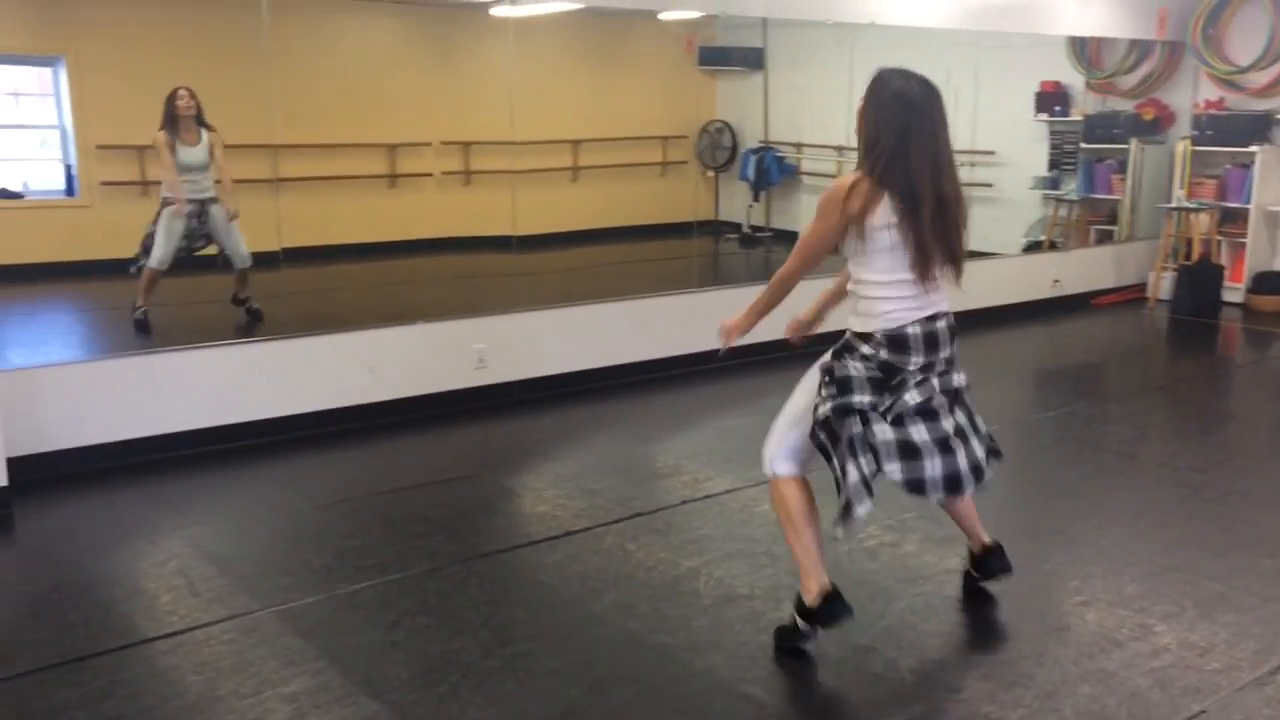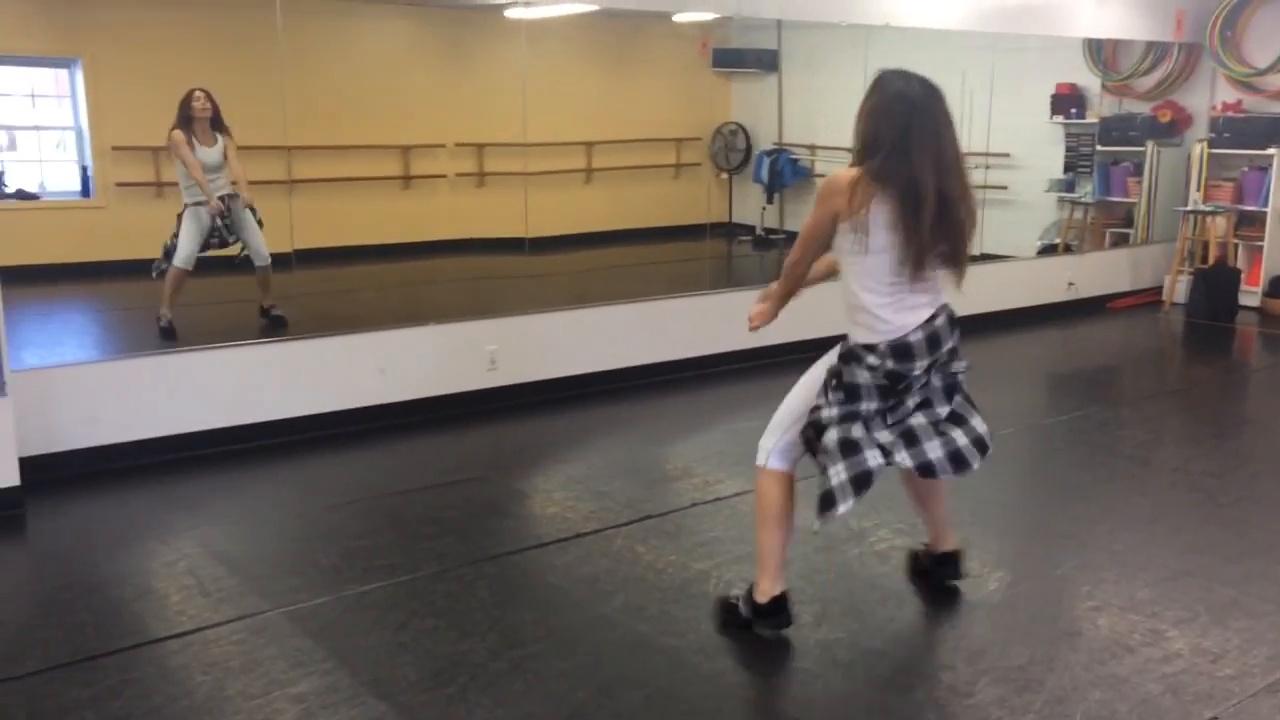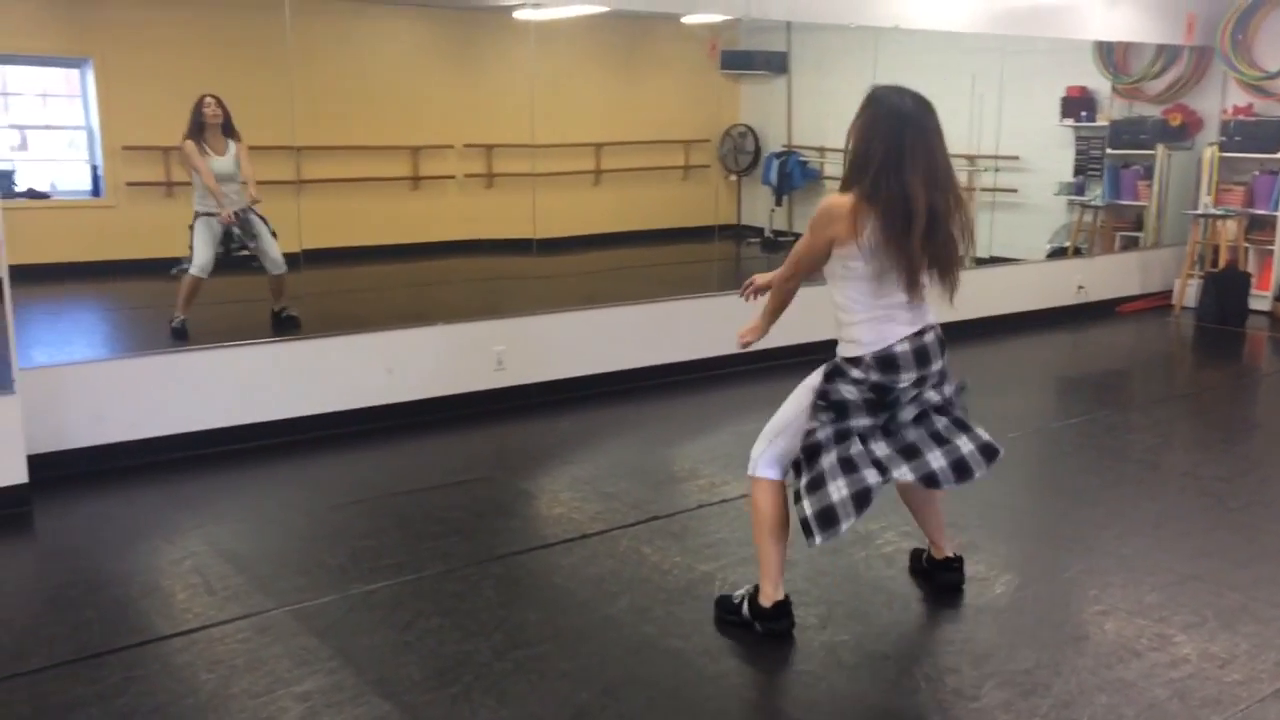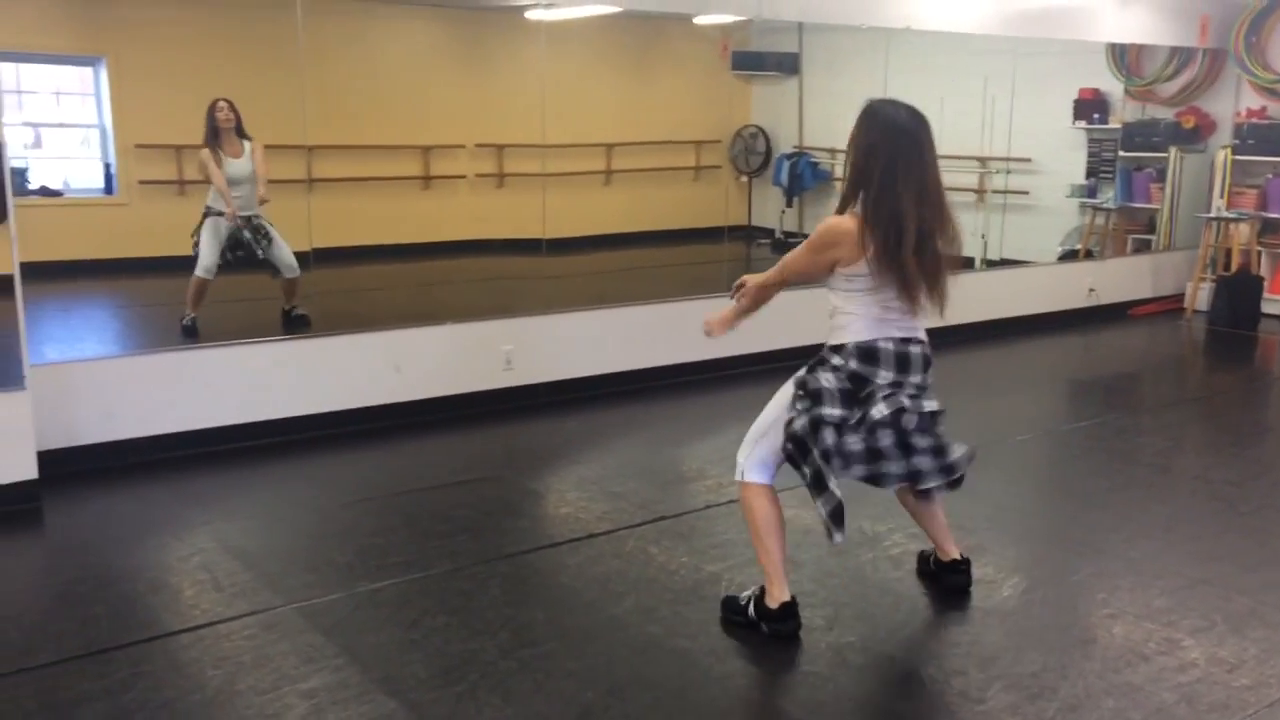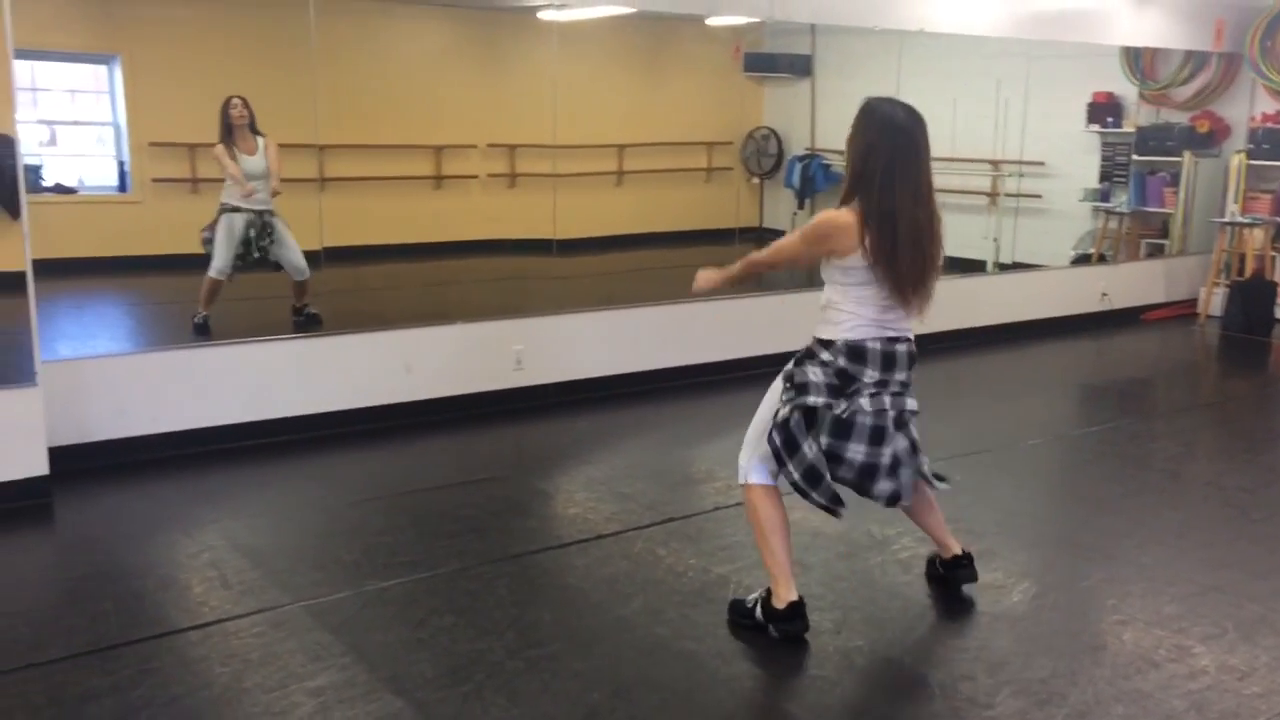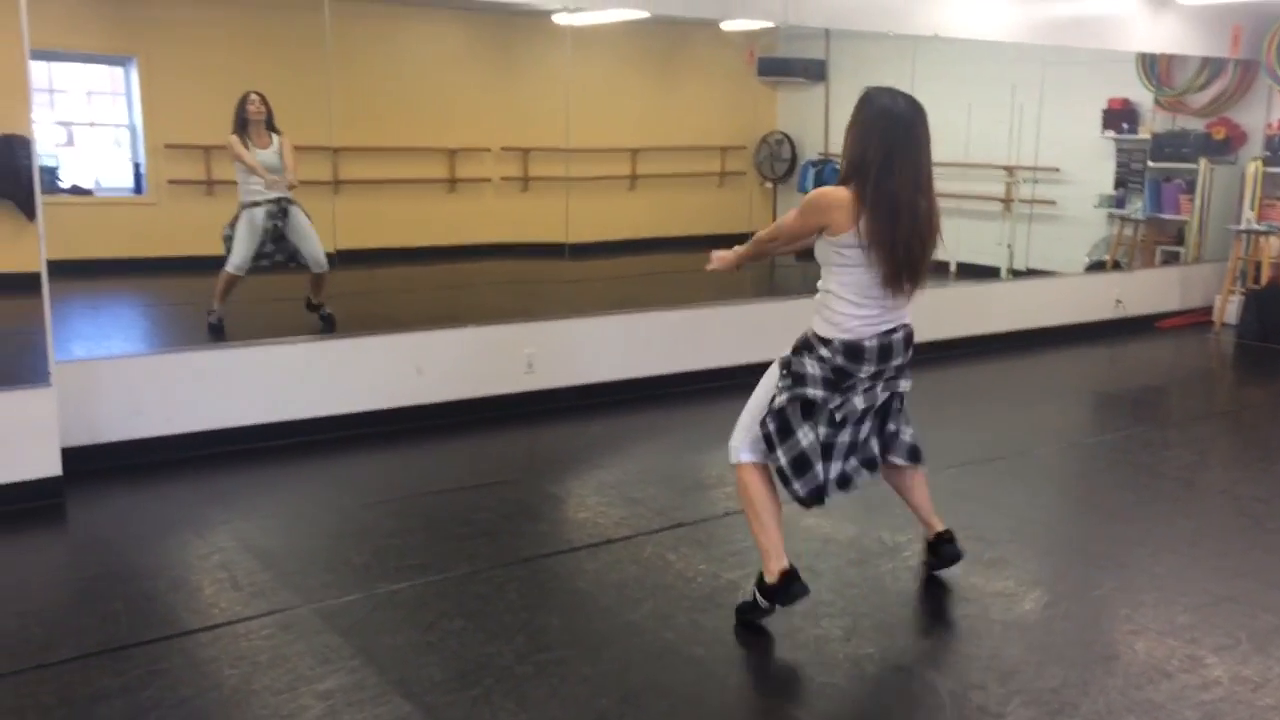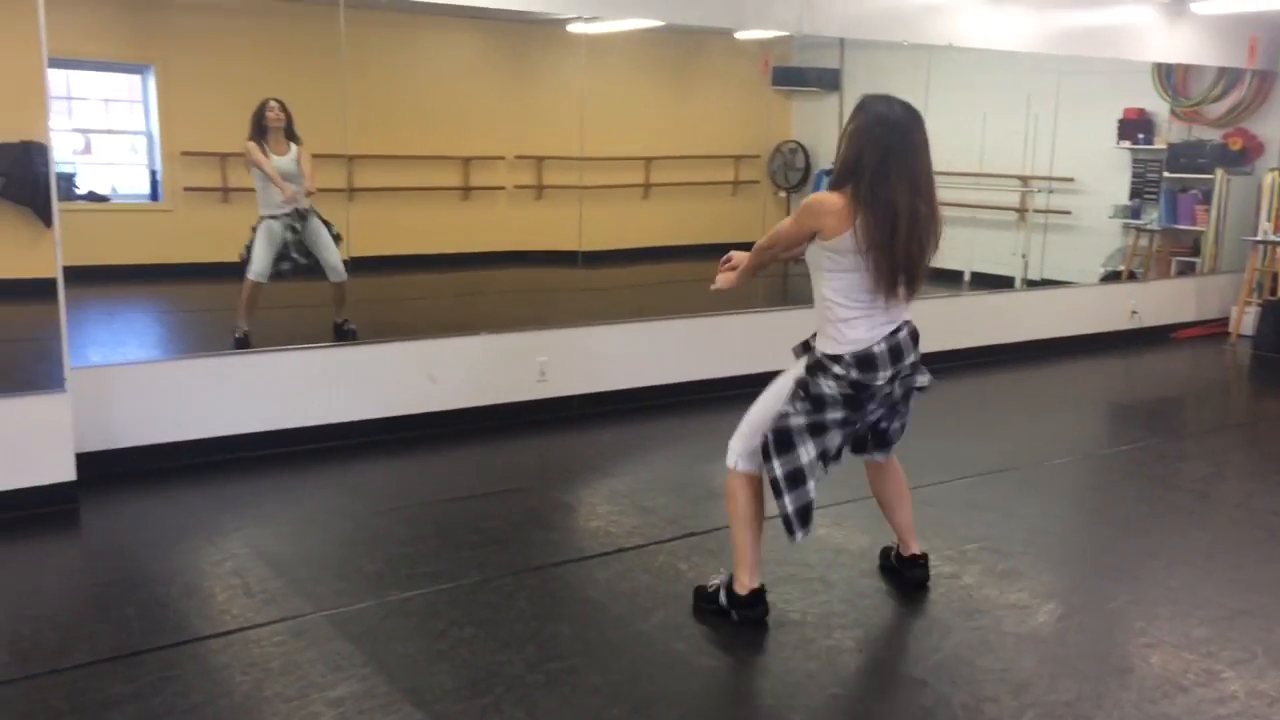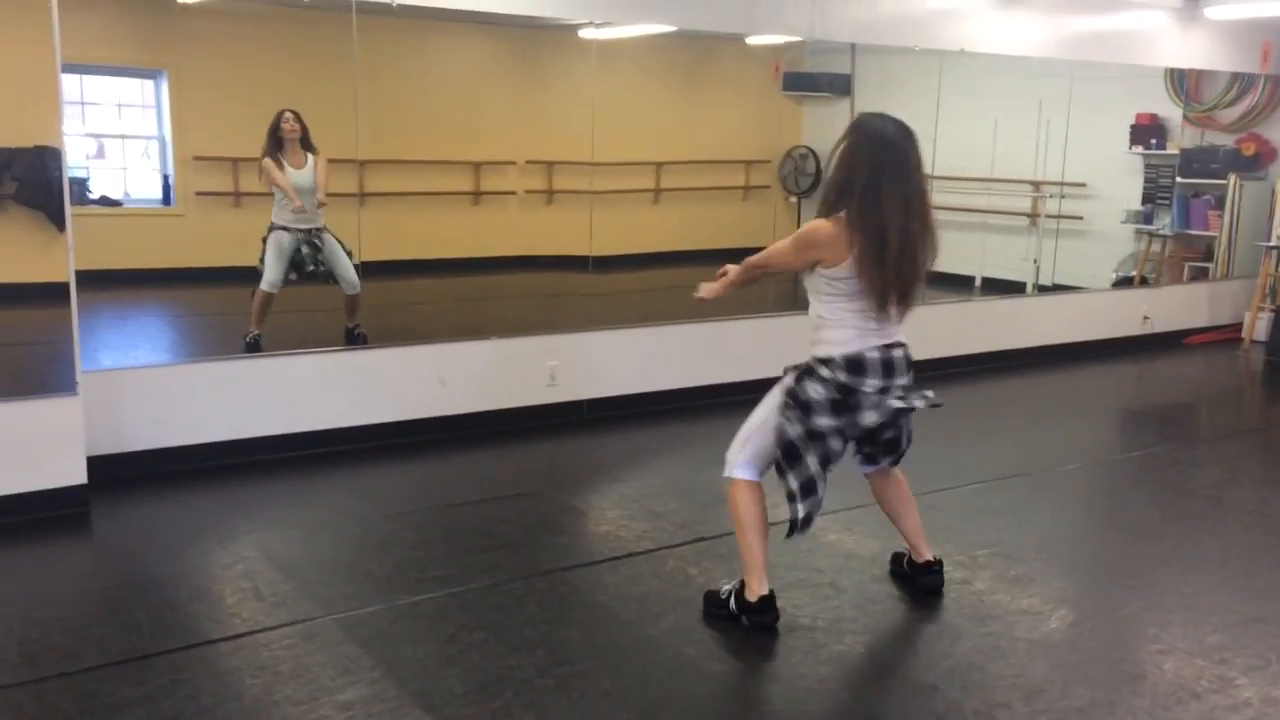
dt=0.1s
person 1, frame 1
left shoulder: (853, 193)
right shoulder: (938, 192)
left elbow: (799, 265)
left wrist: (750, 314)
right wrist: (817, 310)
left hip: (874, 353)
right hip: (934, 342)
left knee: (783, 459)
right knee: (925, 450)
left ankle: (818, 596)
right ankle: (984, 548)
person 1, frame 2
left shoulder: (846, 187)
right shoulder: (941, 191)
left elbow: (801, 258)
left wrist: (773, 302)
right wrist: (810, 275)
left hip: (873, 357)
right hip: (932, 340)
left knee: (775, 453)
right knee: (914, 442)
left ankle: (766, 597)
right ankle: (942, 553)
person 1, frame 3
left shoulder: (840, 211)
right shoulder: (935, 208)
left elbow: (791, 276)
left wrist: (764, 321)
right wrist: (779, 279)
left hip: (862, 371)
right hip: (921, 358)
left knee: (767, 463)
right knee: (904, 455)
left ankle: (768, 600)
right ankle: (942, 559)
person 1, frame 4
left shoulder: (843, 231)
right shoulder: (925, 223)
left elbow: (779, 278)
left wrist: (734, 313)
right wrist: (763, 280)
left hip: (845, 369)
right hip: (907, 364)
left knee: (755, 467)
right knee: (898, 463)
left ankle: (776, 602)
right ankle: (950, 560)
person 1, frame 5
left shoulder: (837, 224)
right shoulder: (919, 219)
left elbow: (773, 258)
left wrist: (721, 276)
right wrist: (756, 265)
left hip: (832, 364)
right hip: (894, 361)
left knee: (758, 467)
right knee: (894, 460)
left ankle: (783, 602)
right ankle: (953, 556)
person 1, frame 6
left shoulder: (831, 202)
right shoulder: (917, 209)
left elbow: (775, 237)
left wrist: (734, 258)
right wrist: (759, 249)
left hip: (830, 357)
right hip: (891, 350)
left knee: (747, 448)
right knee: (884, 444)
left ankle: (777, 575)
right ankle: (939, 537)
person 1, frame 7
left shoulder: (829, 207)
right shoulder: (916, 214)
left elbow: (775, 244)
left wrist: (740, 270)
right wrist: (752, 258)
left hip: (838, 368)
right hip: (895, 355)
left knee: (744, 456)
right knee: (875, 449)
left ankle: (744, 590)
right ankle: (911, 555)
person 1, frame 8
left shoulder: (824, 235)
right shoulder: (909, 231)
left elbow: (764, 263)
left wrist: (728, 283)
right wrist: (745, 272)
left hip: (830, 377)
right hip: (889, 371)
left knee: (743, 465)
right knee: (879, 462)
left ankle: (755, 596)
right ankle: (923, 562)
person 2, frame 1
left shoulder: (211, 136)
right shoulder: (164, 137)
left elbow: (222, 167)
right elbow: (169, 170)
left wrist: (230, 200)
right wrist: (178, 200)
left hip: (210, 203)
right hip: (176, 203)
left knee: (242, 256)
right knee: (159, 257)
left ankle: (242, 296)
right ankle: (140, 306)
person 2, frame 2
left shoulder: (224, 138)
right shoulder: (179, 136)
left elbow: (235, 165)
right elbow: (194, 167)
left wrist: (244, 190)
right wrist: (210, 198)
left hip: (230, 201)
right hip: (198, 205)
left knee: (261, 253)
right knee: (184, 256)
left ankle: (268, 307)
right ankle: (165, 315)
person 2, frame 3
left shoulder: (237, 145)
right shoulder: (192, 146)
left elbow: (246, 170)
right elbow: (205, 175)
left wrist: (252, 189)
right wrist: (222, 206)
left hip: (242, 211)
right hip: (209, 215)
left knee: (276, 261)
right knee: (201, 265)
left ankle: (279, 310)
right ankle: (179, 317)
person 2, frame 4
left shoulder: (253, 147)
right shoulder: (208, 153)
left elbow: (261, 169)
right elbow: (217, 178)
left wrist: (262, 188)
right wrist: (229, 205)
left hip: (251, 217)
right hip: (218, 216)
left knee: (290, 264)
right knee: (206, 265)
left ankle: (290, 309)
right ankle: (189, 315)
person 2, frame 5
left shoulder: (266, 143)
right shoulder: (222, 148)
left elbow: (274, 166)
right elbow: (231, 169)
left wrist: (275, 182)
right wrist: (244, 186)
left hip: (264, 213)
right hip: (233, 213)
left knee: (299, 267)
right knee: (220, 267)
left ankle: (301, 306)
right ankle: (201, 314)
person 2, frame 6
left shoulder: (281, 140)
right shoulder: (236, 140)
left elbow: (289, 160)
right elbow: (248, 159)
left wrist: (291, 175)
right wrist: (266, 176)
left hip: (285, 205)
right hip: (254, 208)
left knee: (319, 259)
right knee: (238, 262)
left ankle: (317, 303)
right ankle: (216, 311)
person 2, frame 7
left shoulder: (299, 149)
right shoulder: (253, 147)
left elbow: (306, 168)
right elbow: (268, 167)
left wrist: (308, 183)
right wrist: (284, 188)
left hip: (304, 215)
right hip: (272, 218)
left knee: (337, 268)
right knee: (258, 269)
left ankle: (340, 322)
right ankle: (242, 328)
person 2, frame 8
left shoulder: (317, 159)
right shoulder: (270, 162)
left elbow: (321, 178)
right elbow: (281, 181)
left wrist: (321, 194)
right wrist: (294, 199)
left hip: (316, 230)
right hip: (283, 230)
left knee: (352, 281)
right knee: (271, 280)
left ankle: (352, 327)
right ankle: (254, 333)
